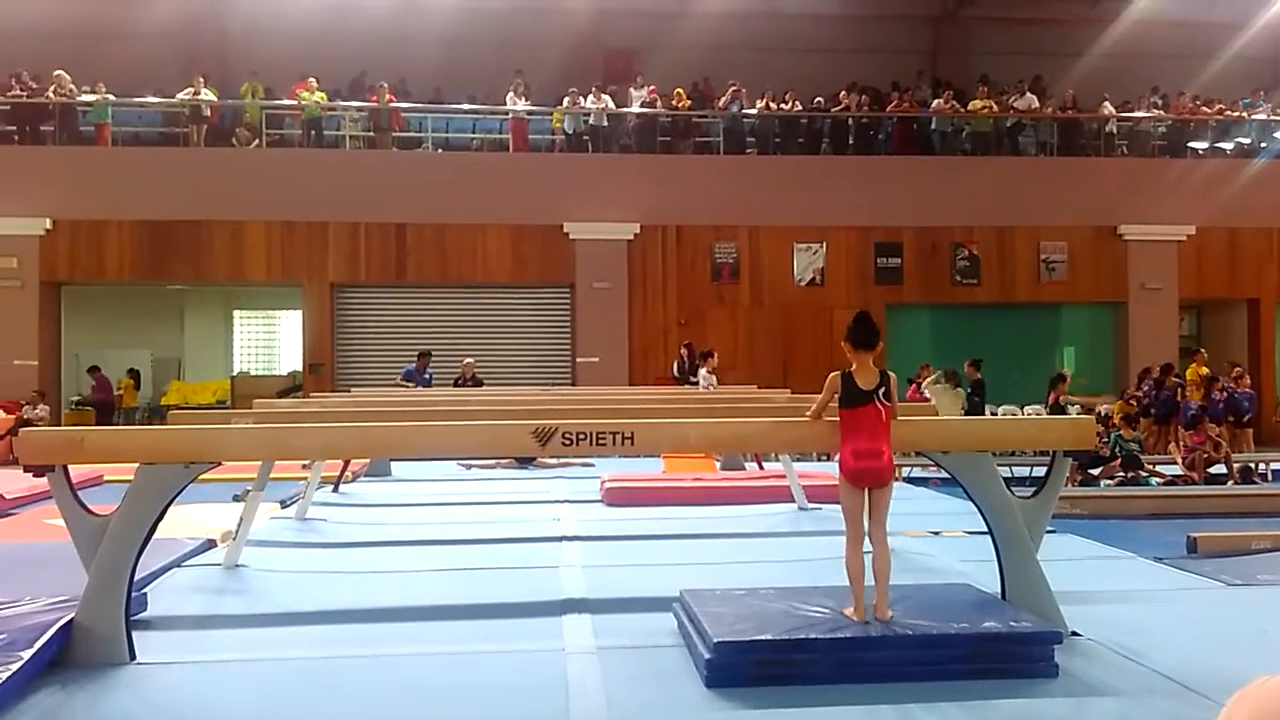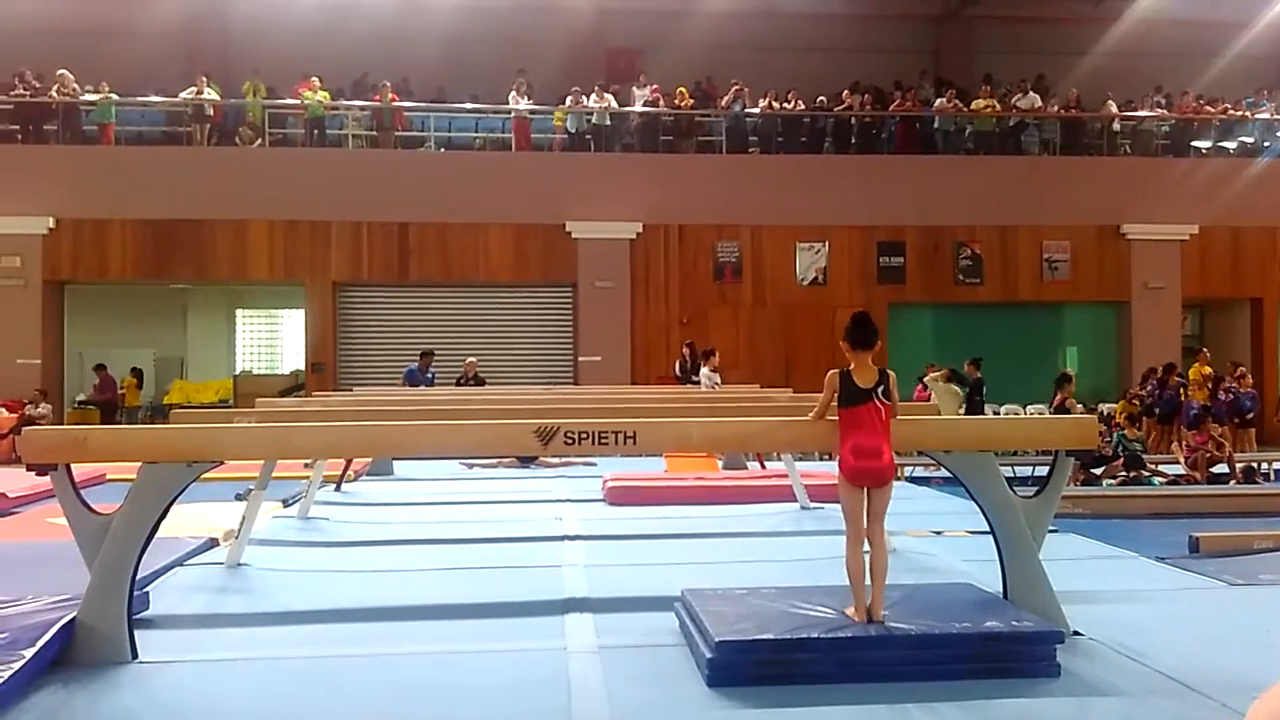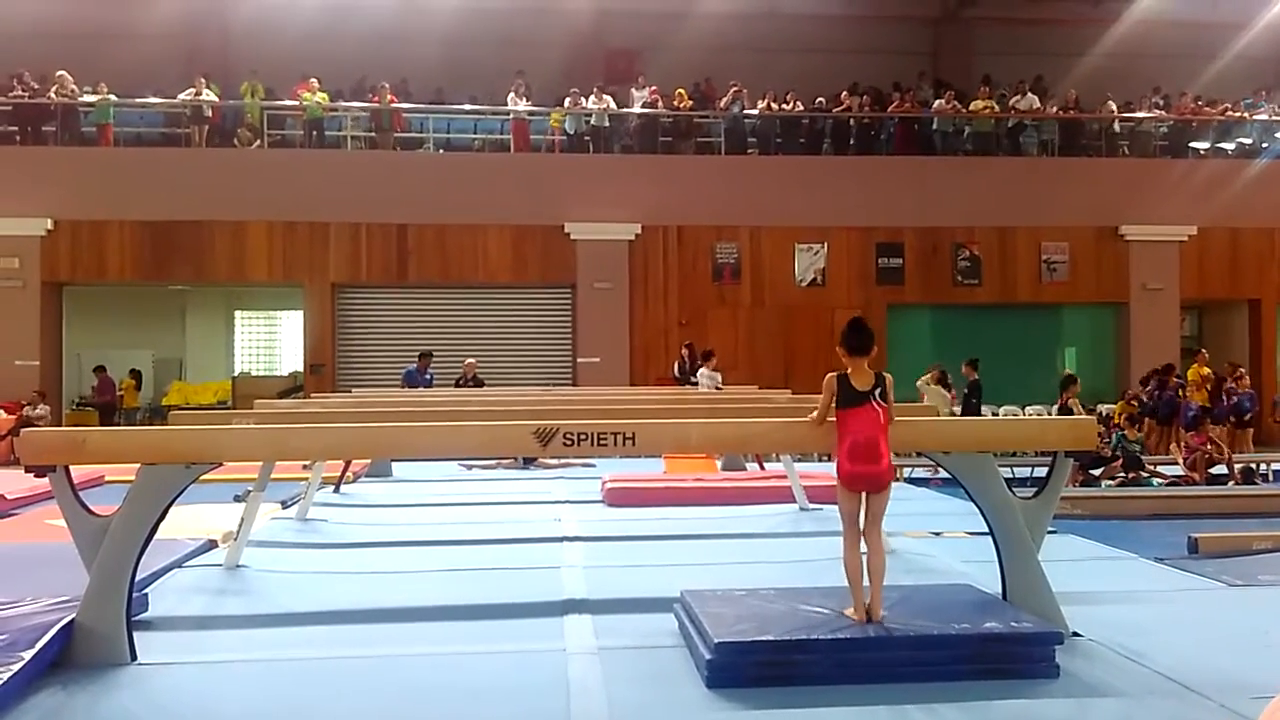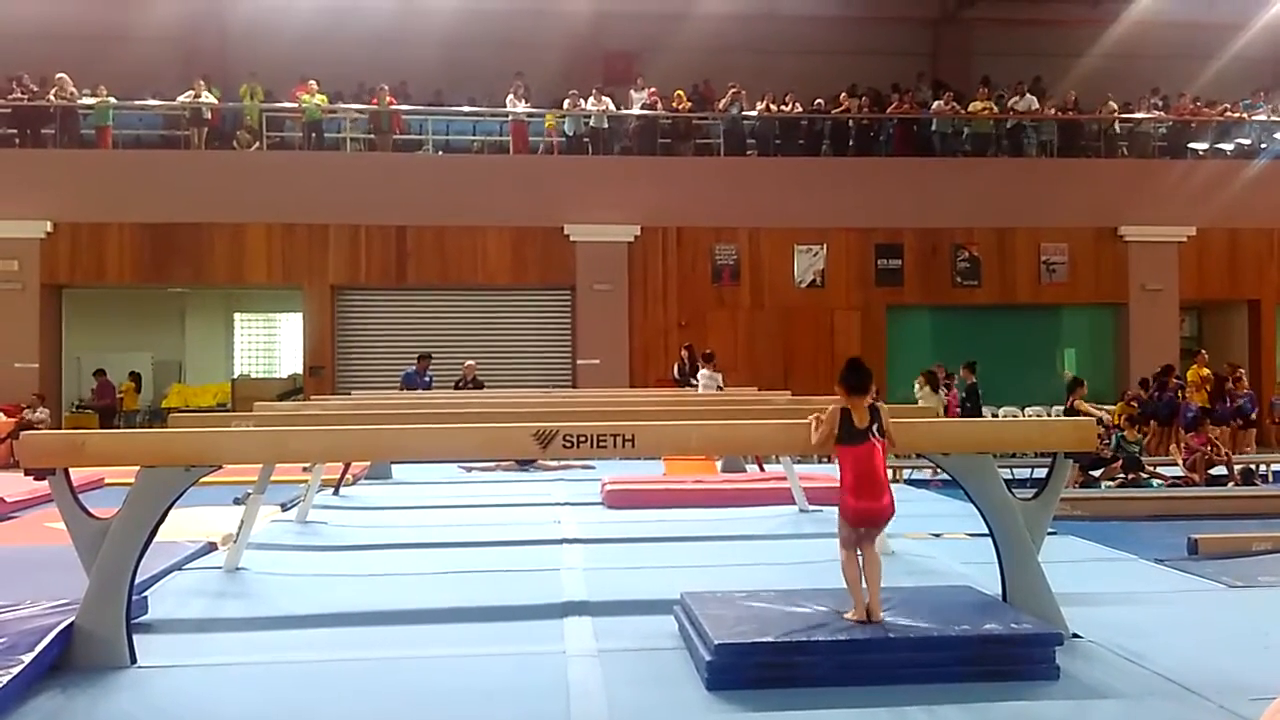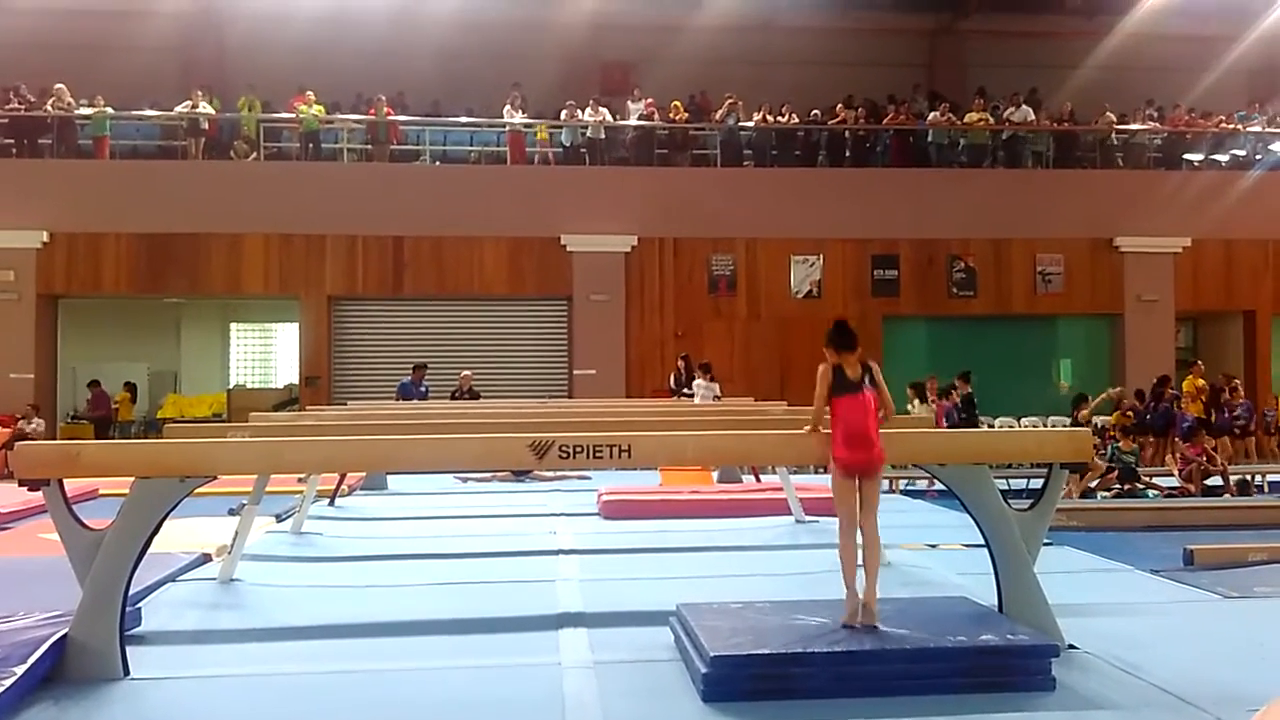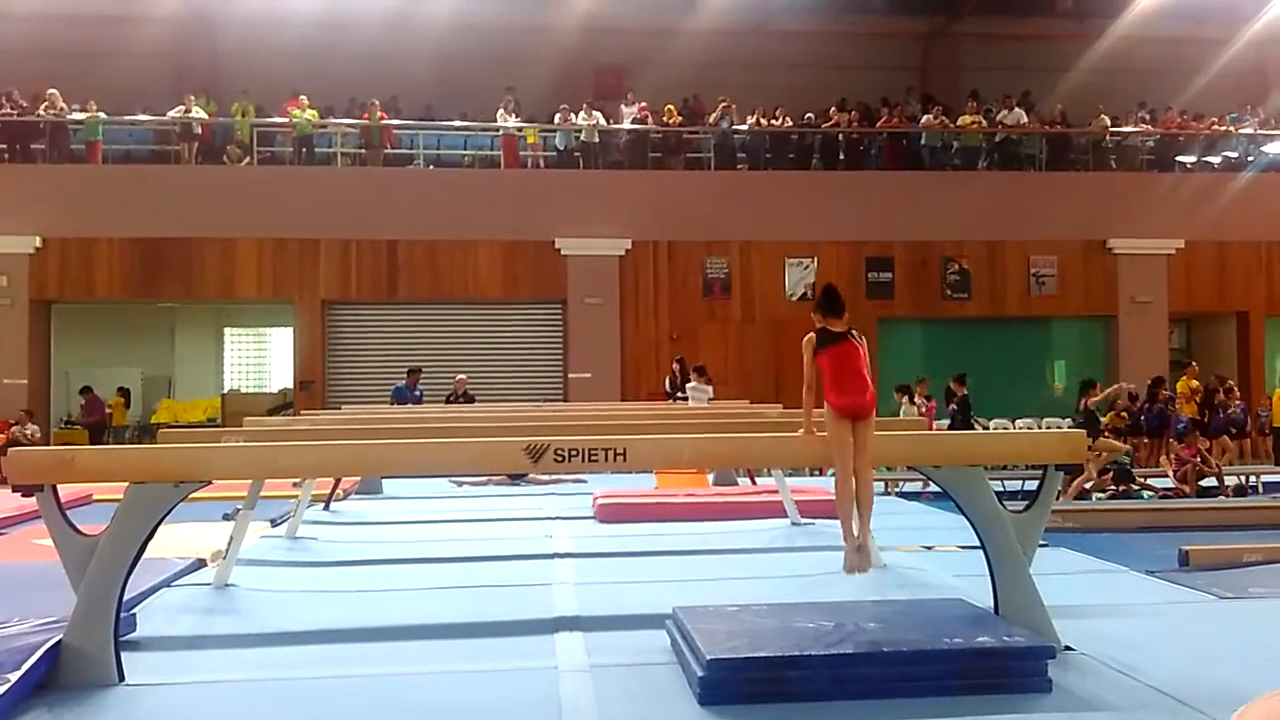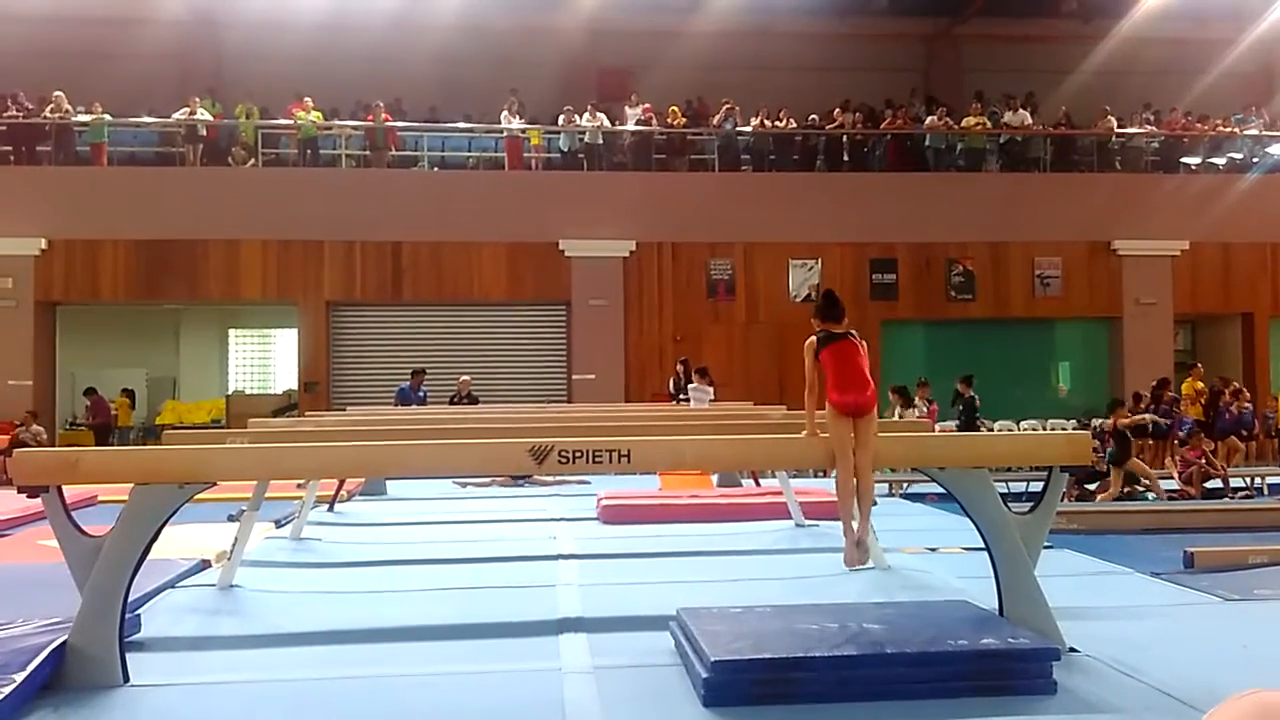
dt=0.2s
person 1, frame 1
left shoulder: (838, 380)
right shoulder: (889, 379)
left elbow: (815, 414)
left wrist: (813, 414)
left hip: (852, 466)
right hip: (882, 466)
left knee: (854, 538)
right knee: (879, 535)
left ankle: (859, 608)
right ankle: (882, 606)
person 1, frame 2
left shoulder: (836, 378)
right shoulder: (889, 378)
left elbow: (817, 416)
left wrist: (814, 414)
left hip: (852, 466)
right hip: (882, 465)
left knee: (854, 538)
right knee: (877, 534)
left ankle: (860, 608)
right ankle: (877, 605)
person 1, frame 3
left shoulder: (834, 381)
right shoulder: (885, 381)
left elbow: (818, 420)
left wrist: (814, 414)
left hip: (850, 470)
right hip: (881, 469)
left knee: (851, 537)
right knee: (874, 535)
left ankle: (859, 608)
right ankle: (875, 605)
person 1, frame 4
left shoulder: (837, 413)
right shoulder: (880, 411)
left elbow: (817, 443)
left wrist: (814, 422)
left hip: (853, 503)
right hip: (883, 504)
left knee: (848, 548)
right knee: (868, 546)
left ankle: (859, 608)
right ankle: (875, 607)
person 1, frame 5
left shoulder: (827, 371)
right shoulder: (872, 370)
left elbow: (816, 419)
right elbow: (889, 411)
left wrist: (813, 427)
left hip: (844, 456)
right hip: (872, 454)
left knee: (847, 528)
right knee: (869, 525)
left ankle: (852, 596)
right ankle: (871, 597)
person 1, frame 6
left shoulder: (812, 339)
right shoulder: (857, 335)
left elbow: (809, 385)
left wrist: (807, 423)
left hip: (838, 402)
right hip: (864, 400)
left knee: (844, 472)
right knee: (863, 470)
left ankle: (850, 538)
right ankle: (864, 536)
person 1, frame 7
left shoulder: (813, 343)
right shoulder: (858, 338)
left elbow: (811, 388)
left wrist: (810, 426)
right wrist: (873, 424)
left hip: (839, 399)
right hip: (866, 396)
left knee: (844, 467)
right knee: (864, 466)
left ankle: (849, 533)
right ankle: (864, 531)
